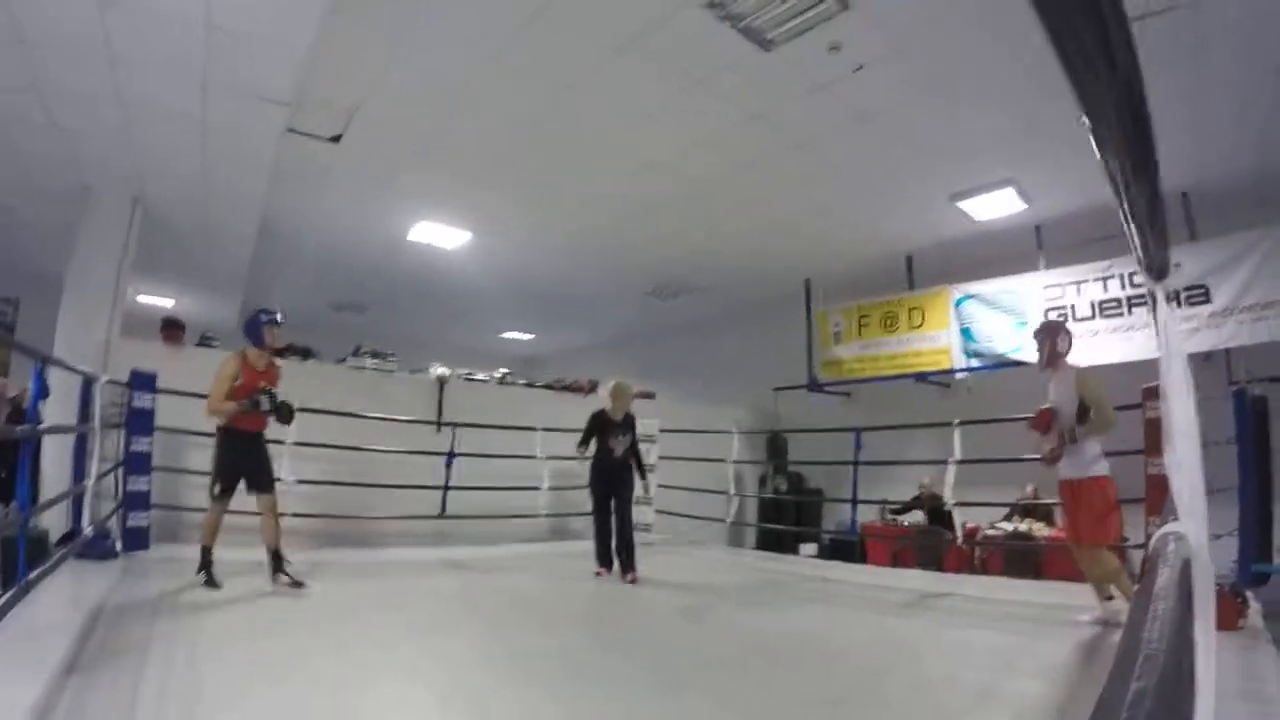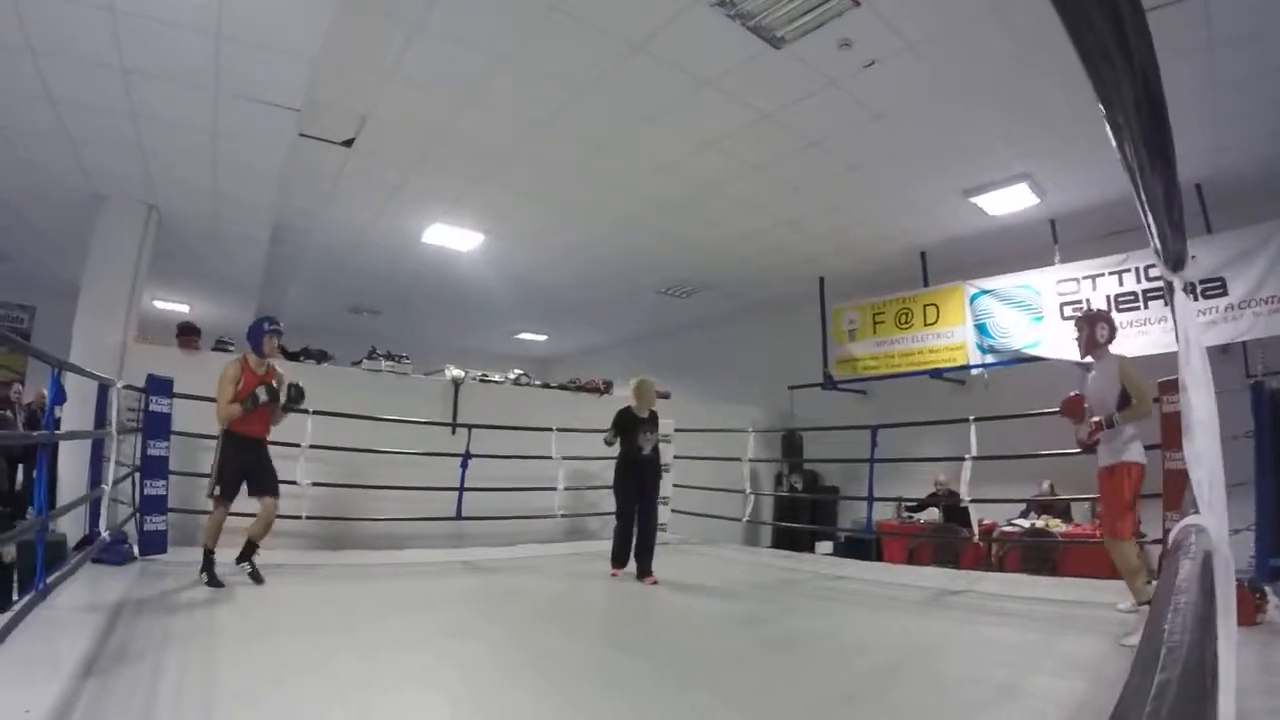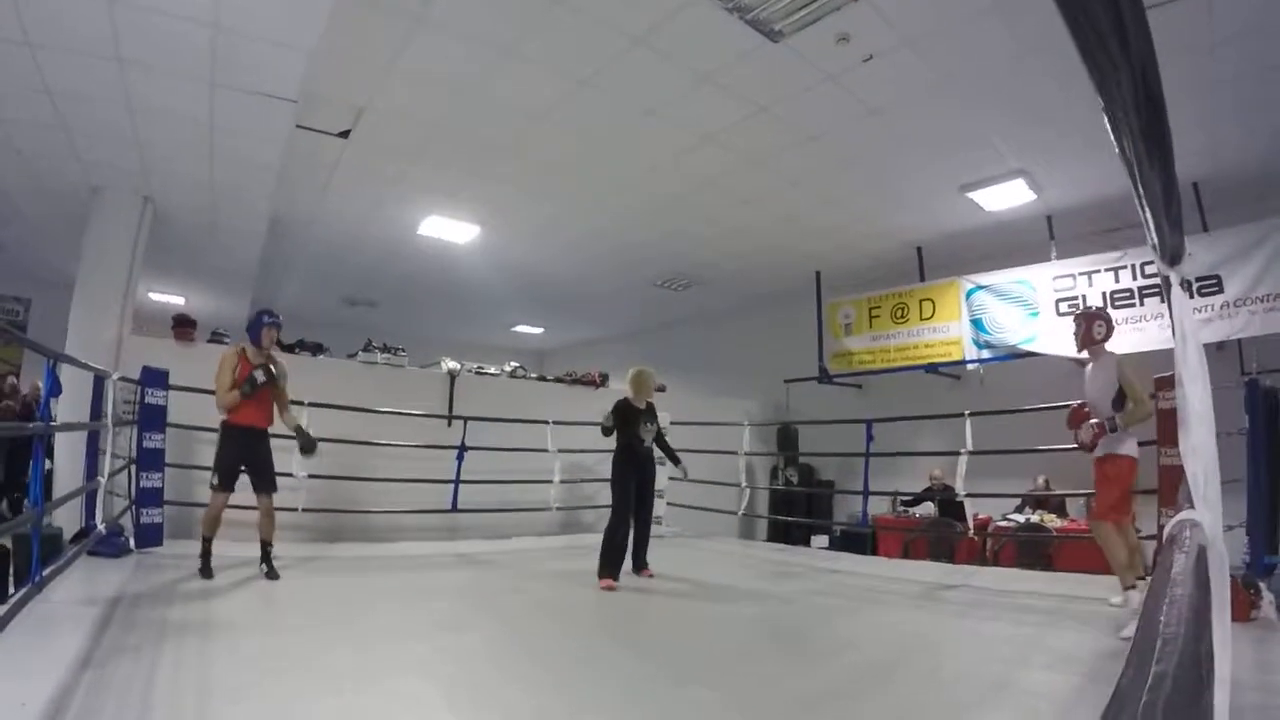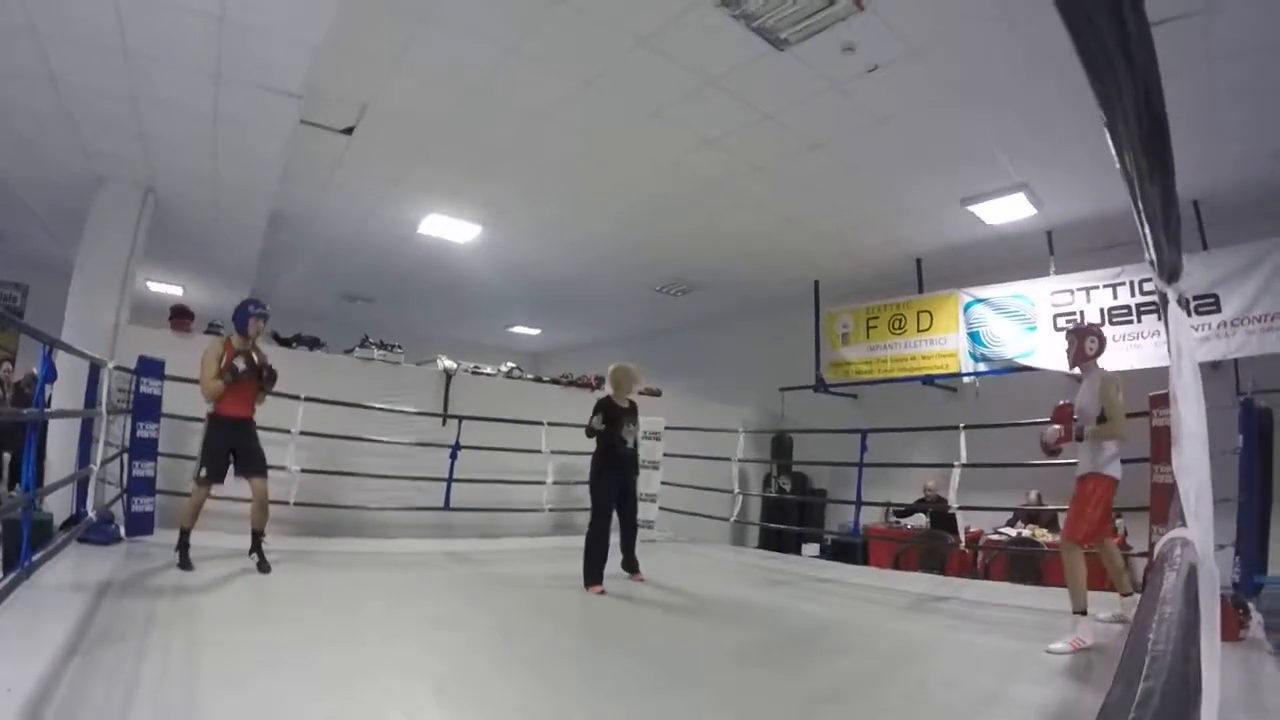
dt=0.4s
person 1, frame 1
left shoulder: (1079, 377)
right shoulder: (1053, 382)
left elbow: (1108, 420)
left wrist: (1067, 438)
right wrist: (1047, 431)
left hip: (1090, 473)
right hip: (1070, 475)
left knee: (1095, 550)
right knee: (1080, 548)
right ankle: (1108, 607)
person 1, frame 2
left shoulder: (1120, 365)
right shoulder: (1093, 376)
left elbow: (1147, 406)
left wrist: (1105, 424)
right wrist: (1083, 422)
left hip: (1125, 460)
right hip: (1108, 460)
left knee: (1115, 537)
right knee: (1119, 534)
left ankle: (1150, 616)
right ankle: (1144, 593)
person 1, frame 3
left shoulder: (1117, 365)
right shoulder: (1089, 369)
left elbow: (1146, 408)
left wrist: (1105, 427)
right wrist: (1084, 424)
left hip: (1120, 453)
right hip: (1104, 453)
left knee: (1101, 524)
right knee: (1121, 523)
left ankle: (1138, 604)
right ankle: (1137, 590)
person 1, frame 4
left shoulder: (1105, 382)
right shoulder: (1086, 383)
left elbow: (1118, 430)
left wrist: (1073, 433)
right wrist: (1067, 427)
left hip: (1100, 473)
right hip: (1090, 471)
left knee: (1070, 544)
right knee: (1103, 540)
left ankle: (1080, 630)
right ankle: (1129, 605)
person 2, frame 1
left shoulder: (275, 368)
right shoulder: (235, 364)
right elbow: (213, 407)
left wrist: (277, 409)
right wrist: (248, 405)
left hip: (256, 440)
right hip: (230, 439)
left knee: (269, 504)
right knee: (218, 507)
left ankle: (278, 568)
right ankle: (204, 566)
person 2, frame 2
left shoulder: (276, 375)
right shoulder: (235, 368)
right elbow: (222, 416)
left wrist: (287, 404)
right wrist: (252, 401)
left hip: (259, 446)
right hip: (233, 444)
left knee: (270, 507)
right knee: (221, 509)
left ankle: (246, 557)
right ankle: (207, 566)
person 2, frame 3
left shoulder: (277, 367)
right shoulder: (233, 357)
left elbow: (282, 406)
right elbow: (221, 403)
left wrist: (299, 431)
right wrist: (249, 385)
left hip: (259, 437)
right hip: (232, 435)
left knee: (266, 504)
right knee: (218, 501)
left ankle: (266, 558)
right ankle: (205, 555)
person 2, frame 4
left shoulder: (259, 355)
right shoulder: (219, 348)
right elbow: (207, 393)
left wrist: (266, 385)
right wrist: (231, 374)
left hip: (246, 427)
right hip: (221, 425)
left knee: (261, 492)
right knee: (201, 491)
left ankle: (257, 548)
right ankle: (182, 547)
person 3, frame 1
left shoulder: (630, 419)
right shoulder: (598, 418)
left elbow: (634, 448)
right elbow: (585, 441)
left wrist: (643, 475)
right wrist: (581, 450)
left hip: (624, 474)
right hip: (601, 473)
left knee: (624, 519)
right knee: (602, 518)
left ankle: (628, 568)
right ankle: (604, 563)
person 3, frame 2
left shoulder: (654, 416)
right shoulder: (624, 415)
right elbow: (612, 439)
left wrist: (658, 474)
right wrist: (609, 439)
left hip: (649, 474)
right hip: (626, 472)
left knee: (648, 522)
right knee: (625, 520)
left ankle: (645, 570)
right ankle: (618, 562)
person 3, frame 3
left shoulder: (650, 408)
right shoulder: (622, 406)
left elbow: (659, 438)
right elbow: (608, 432)
left wrist: (677, 462)
right wrist: (606, 425)
left hip: (646, 466)
right hip: (625, 466)
left knee: (644, 517)
right knee: (620, 517)
left ankle: (640, 563)
right ankle: (607, 572)
person 3, frame 4
left shoulder: (633, 406)
right shoulder: (604, 404)
right elbow: (590, 433)
left wrist: (637, 469)
right wrist: (594, 427)
left hip: (626, 469)
right hip: (604, 469)
left knee: (630, 519)
right knee: (600, 521)
left ankle: (630, 564)
right ankle: (593, 579)
